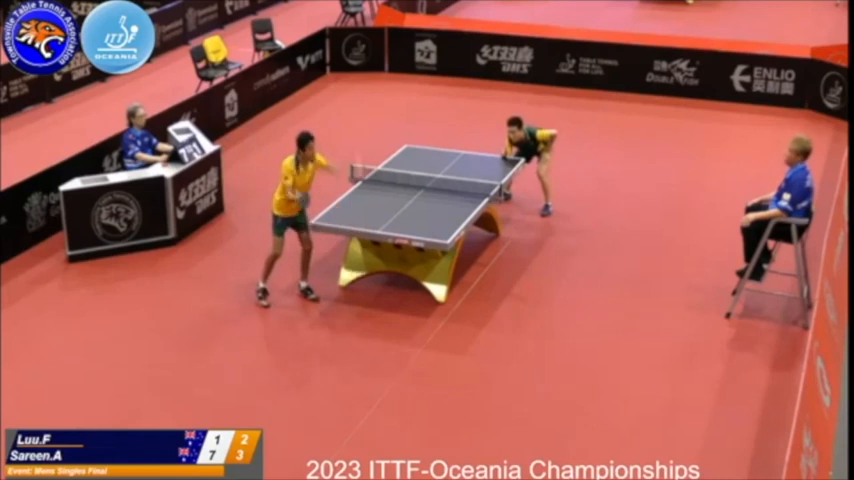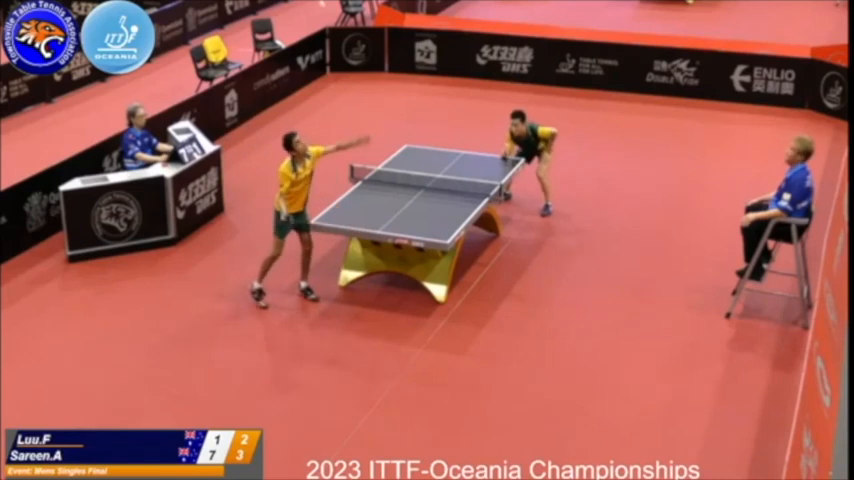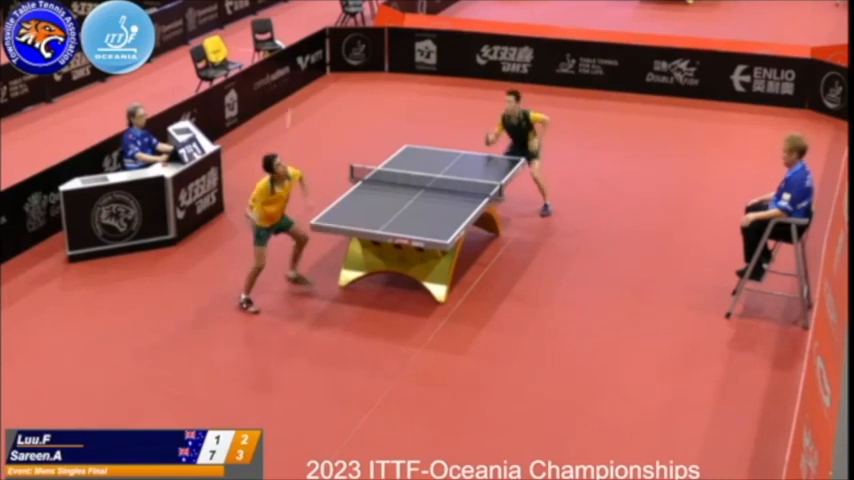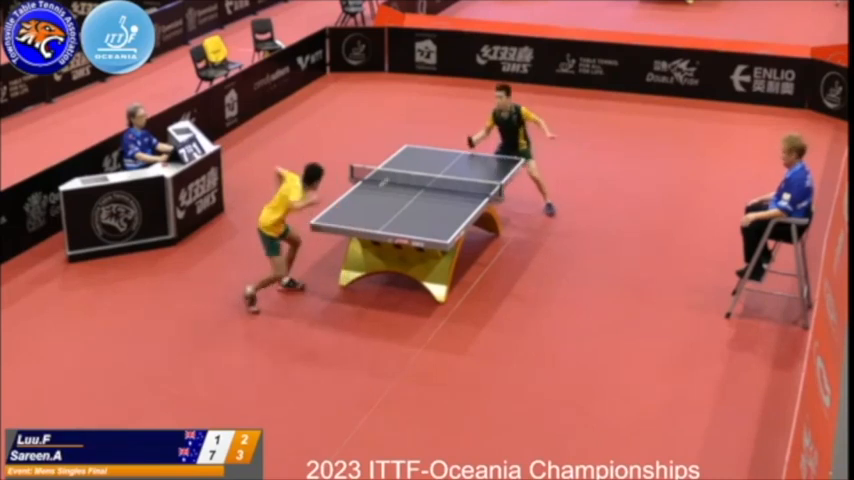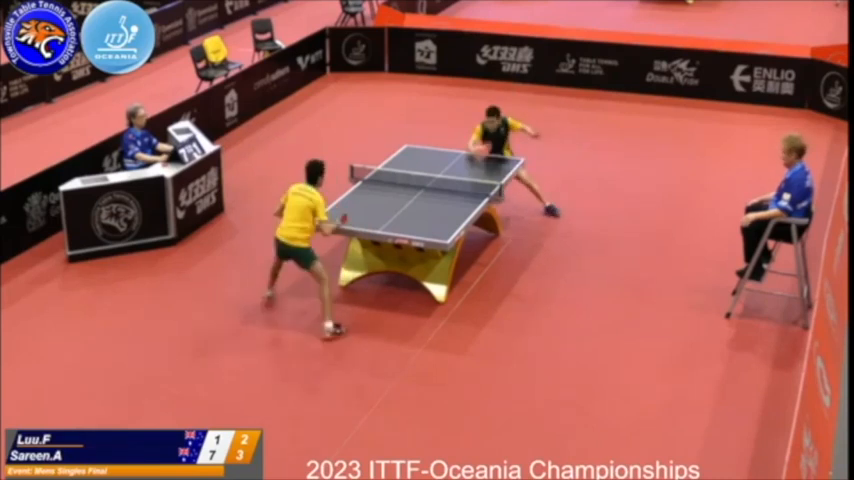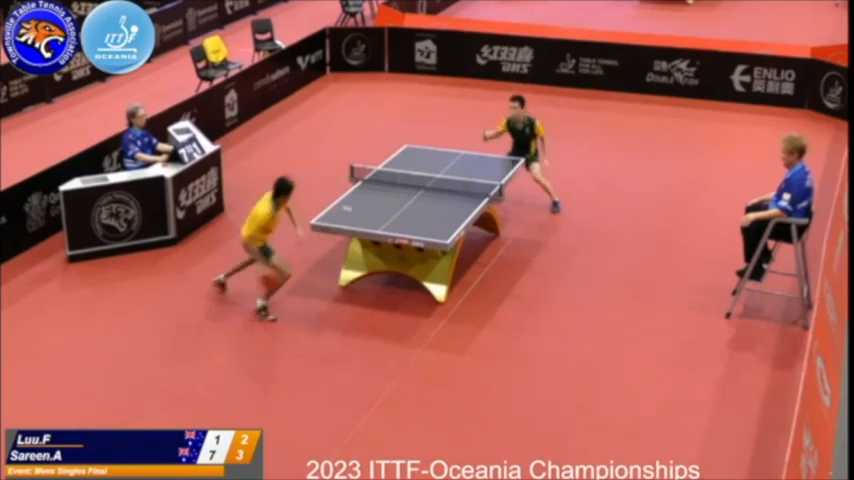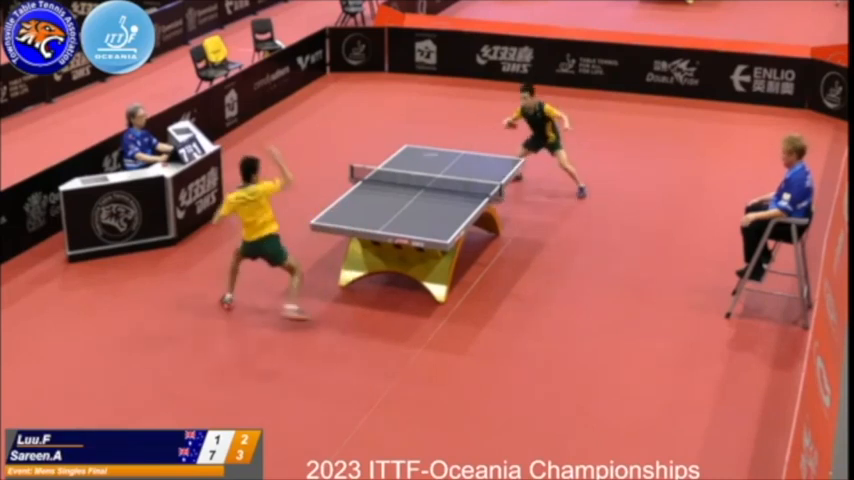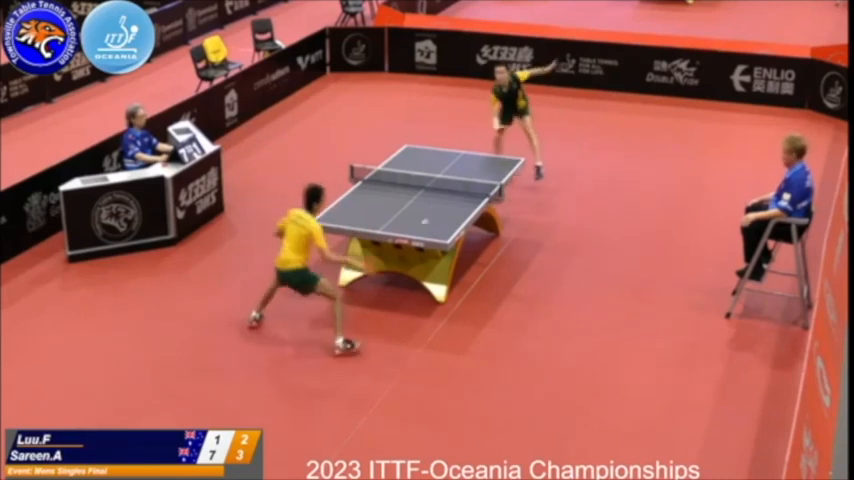
dt=0.5s
person 1, frame 1
left shoulder: (315, 160)
right shoulder: (288, 165)
left elbow: (330, 167)
right elbow: (289, 193)
right wrist: (297, 197)
left hip: (299, 209)
right hip: (282, 211)
left knee: (307, 246)
right knee: (277, 252)
left ankle: (303, 285)
right ankle: (262, 287)
person 1, frame 2
left shoulder: (311, 154)
right shoulder: (285, 170)
left elbow: (334, 148)
right elbow: (281, 196)
left wrist: (356, 142)
right wrist: (284, 211)
left hip: (300, 209)
right hip: (285, 213)
left knee: (308, 247)
right knee: (276, 252)
left ankle: (303, 285)
right ankle: (257, 287)
person 1, frame 3
left shoulder: (291, 173)
right shoulder: (263, 186)
left elbow: (300, 178)
right elbow: (250, 208)
left wrist: (307, 199)
right wrist: (252, 217)
left hip: (279, 217)
right hip: (262, 223)
left knee: (303, 238)
right knee: (259, 264)
left ankle: (293, 273)
right ankle: (244, 298)
person 1, frame 4
left shoulder: (294, 178)
right shoulder: (296, 191)
left elbow: (279, 170)
right elbow: (294, 206)
right wrist: (310, 201)
left hip: (275, 222)
right hip: (269, 229)
left knee: (296, 241)
right knee: (278, 274)
left ankle: (286, 280)
right ankle: (251, 292)
person 1, frame 5
left shoulder: (293, 189)
right shoulder: (318, 199)
left elbow: (278, 213)
right elbow: (325, 231)
right wrist: (337, 225)
left hip: (281, 239)
right hip: (299, 245)
left knee: (278, 261)
right knee: (324, 280)
left ankle: (269, 293)
right ankle: (328, 326)
person 1, frame 6
left shoulder: (274, 196)
right shoulder: (264, 213)
left elbow: (287, 207)
right elbow: (248, 242)
left wrist: (296, 227)
right wrist: (264, 265)
left hip: (257, 239)
right hip: (255, 243)
left knee: (254, 259)
right knee: (285, 273)
left ankle: (222, 279)
right ankle: (261, 305)
person 1, frame 7
left shoulder: (232, 199)
right shoulder: (263, 189)
left elbow: (215, 221)
right elbow: (288, 181)
right wrist: (278, 160)
left hip: (250, 242)
right hip: (269, 240)
left knee: (236, 256)
right knee: (297, 272)
left ankle: (228, 297)
right ankle: (291, 307)
person 1, frame 8
left shoulder: (292, 213)
right shoulder: (314, 227)
left elbow: (278, 233)
right elbow: (328, 256)
right wrist: (352, 262)
left hip: (281, 267)
right hip: (297, 272)
left knee: (275, 284)
right knee: (337, 296)
left ankle: (256, 315)
right ankle: (340, 342)
person 2, frame 1
left shoulder: (799, 178)
right shoulder: (797, 170)
left elbow: (784, 211)
right elbow: (781, 193)
left wrist: (755, 216)
right wrist: (760, 199)
right hip: (789, 213)
left knee: (749, 226)
right knee: (751, 209)
left ankle: (756, 267)
right ankle: (764, 257)
person 2, frame 2
left shoulder: (798, 178)
right shoulder: (797, 170)
left elbow: (784, 211)
right elbow: (781, 193)
left wrist: (755, 216)
right wrist: (760, 199)
right hip: (789, 213)
left knee: (749, 226)
right knee: (751, 208)
left ankle: (756, 267)
right ankle: (764, 256)
person 2, frame 3
left shoulder: (798, 178)
right shoulder: (797, 170)
left elbow: (784, 211)
right elbow: (781, 194)
left wrist: (755, 216)
right wrist: (760, 199)
right hip: (790, 213)
left knee: (750, 226)
right knee: (751, 209)
left ankle: (756, 268)
right ankle: (764, 257)
person 2, frame 4
left shoulder: (797, 177)
right shoulder: (798, 170)
left elbow: (784, 211)
right elbow: (781, 194)
left wrist: (755, 216)
right wrist: (760, 199)
right hip: (790, 214)
left knee: (750, 226)
right knee: (751, 209)
left ankle: (757, 267)
right ankle: (764, 257)
person 2, frame 5
left shoulder: (797, 178)
right shoulder: (799, 170)
left elbow: (784, 211)
right elbow: (781, 194)
left wrist: (755, 216)
right wrist: (760, 199)
right hip: (790, 214)
left knee: (749, 226)
right knee: (751, 209)
left ankle: (756, 268)
right ankle: (764, 257)
person 2, frame 6
left shoulder: (797, 178)
right shoulder: (798, 170)
left elbow: (784, 211)
right elbow: (782, 194)
left wrist: (755, 216)
right wrist: (760, 199)
right hip: (791, 214)
left knee: (750, 226)
right knee: (751, 209)
left ankle: (756, 267)
right ankle: (764, 256)
person 2, frame 7
left shoulder: (797, 178)
right shoulder: (798, 170)
left elbow: (784, 211)
right elbow: (781, 194)
left wrist: (755, 216)
right wrist: (760, 199)
right hip: (791, 214)
left knee: (750, 226)
right knee: (751, 209)
left ankle: (756, 267)
right ankle: (764, 256)
person 2, frame 8
left shoulder: (797, 178)
right shoulder: (799, 170)
left elbow: (784, 211)
right elbow: (781, 194)
left wrist: (755, 216)
right wrist: (760, 199)
right hip: (791, 214)
left knee: (750, 227)
right knee: (751, 209)
left ankle: (756, 267)
right ankle: (764, 257)
person 3, frame 1
left shoulder: (534, 134)
right shoulder: (511, 138)
left elbow: (554, 133)
right elbow: (508, 154)
left wrist: (548, 149)
right wrist: (505, 154)
left hip: (542, 148)
right hip: (525, 148)
left knee: (541, 173)
left ankle: (548, 204)
right ankle: (506, 192)
person 3, frame 2
left shoulder: (536, 131)
right shoulder: (512, 133)
left elbow: (554, 132)
right elbow: (509, 149)
left wrist: (547, 150)
right wrist: (506, 152)
left hip: (542, 148)
right hip: (526, 148)
left knee: (540, 174)
left ankle: (548, 204)
right ankle: (506, 192)
person 3, frame 3
left shoulder: (528, 115)
right shoulder: (504, 118)
left elbow: (546, 120)
right elbow: (496, 135)
left wrist: (537, 138)
right wrist: (490, 139)
left hip: (531, 146)
right hip: (516, 146)
left knee: (535, 175)
left ankle: (546, 203)
person 3, frame 4
left shoulder: (520, 111)
right shoulder: (495, 113)
left elbow: (538, 120)
right elbow: (486, 131)
left wrist: (547, 133)
right wrist: (475, 139)
left hip: (522, 147)
right hip: (505, 147)
left knee: (534, 175)
left ankle: (548, 203)
person 3, frame 5
left shoulder: (506, 122)
right shoulder: (481, 128)
left elbow: (523, 127)
right elbow: (471, 145)
left wrist: (532, 133)
right wrist: (477, 149)
left knee: (527, 181)
left ankle: (547, 205)
person 3, frame 6
left shoulder: (534, 124)
right shoulder: (508, 122)
left elbow: (542, 138)
right elbow: (498, 133)
left wrist: (543, 156)
right wrist: (488, 135)
left hip: (530, 154)
right hip: (516, 152)
left knee: (537, 177)
left ankle: (555, 200)
person 3, frame 7
left shoulder: (544, 108)
right shoulder: (523, 109)
left elbow: (562, 117)
right elbow: (511, 119)
left wrist: (566, 124)
right wrist: (508, 122)
left hip: (552, 138)
right hip: (537, 137)
left knee: (563, 164)
right knee: (519, 157)
left ankle: (581, 186)
person 3, frame 8
left shoulder: (516, 77)
right shoulder: (496, 91)
left elbow: (531, 72)
right elbow: (496, 113)
left wrist: (548, 68)
right wrist: (496, 125)
left hip: (521, 106)
right hip: (506, 110)
left knee: (529, 132)
right knee: (498, 136)
left ankle: (538, 164)
